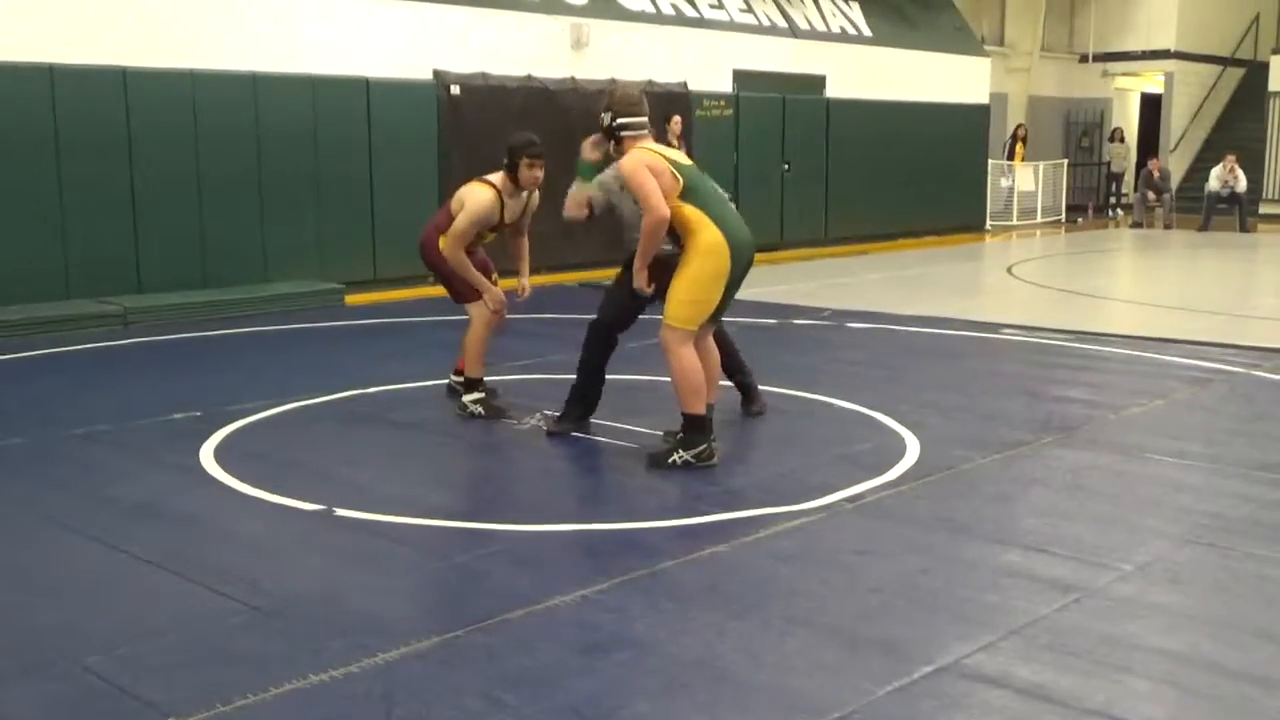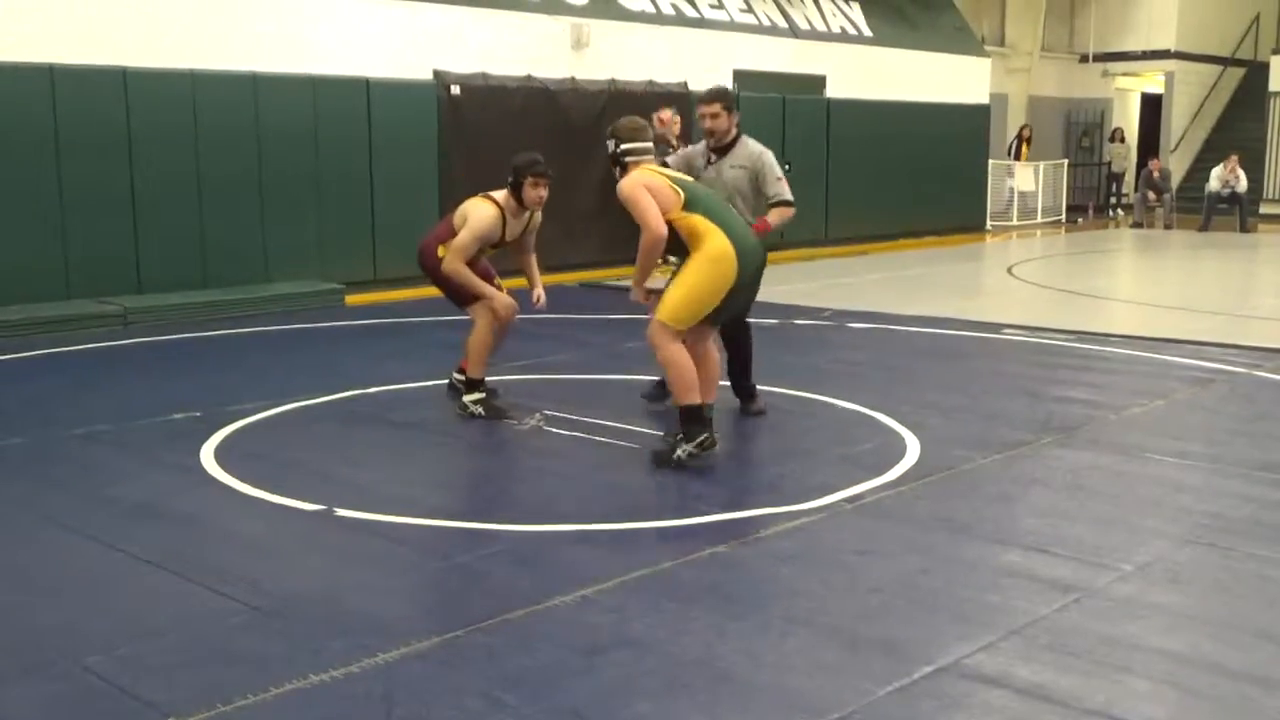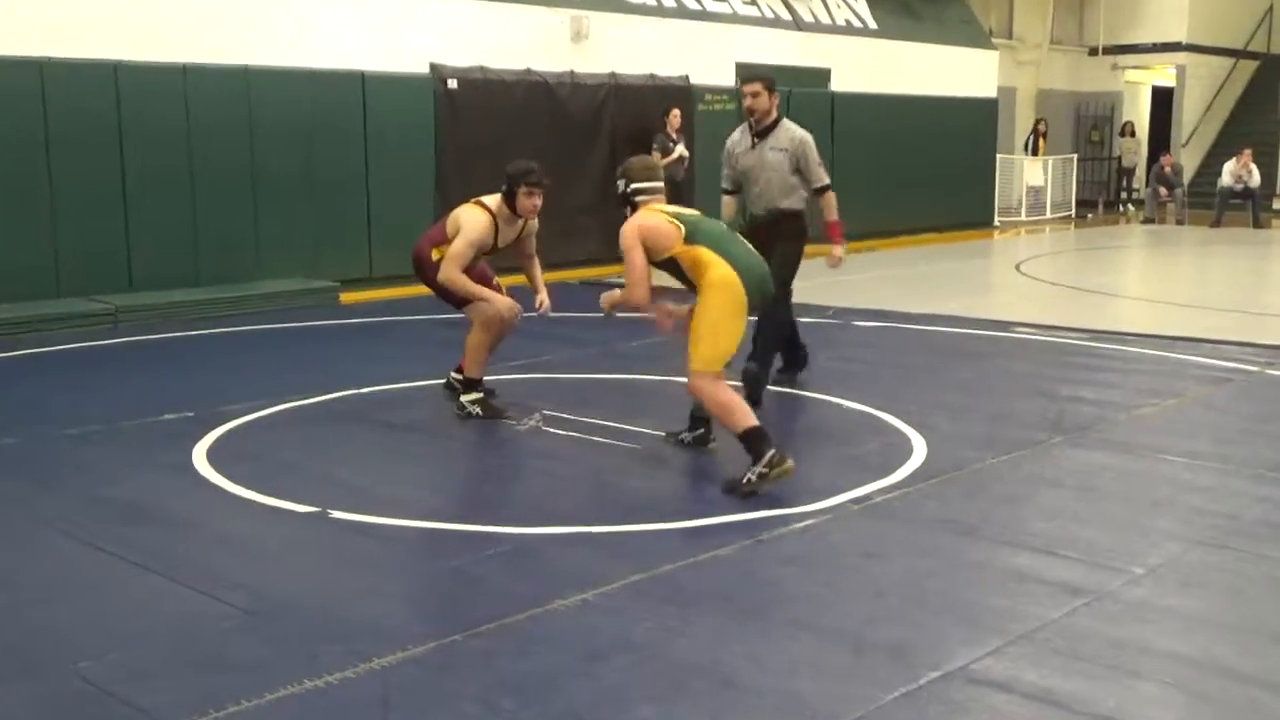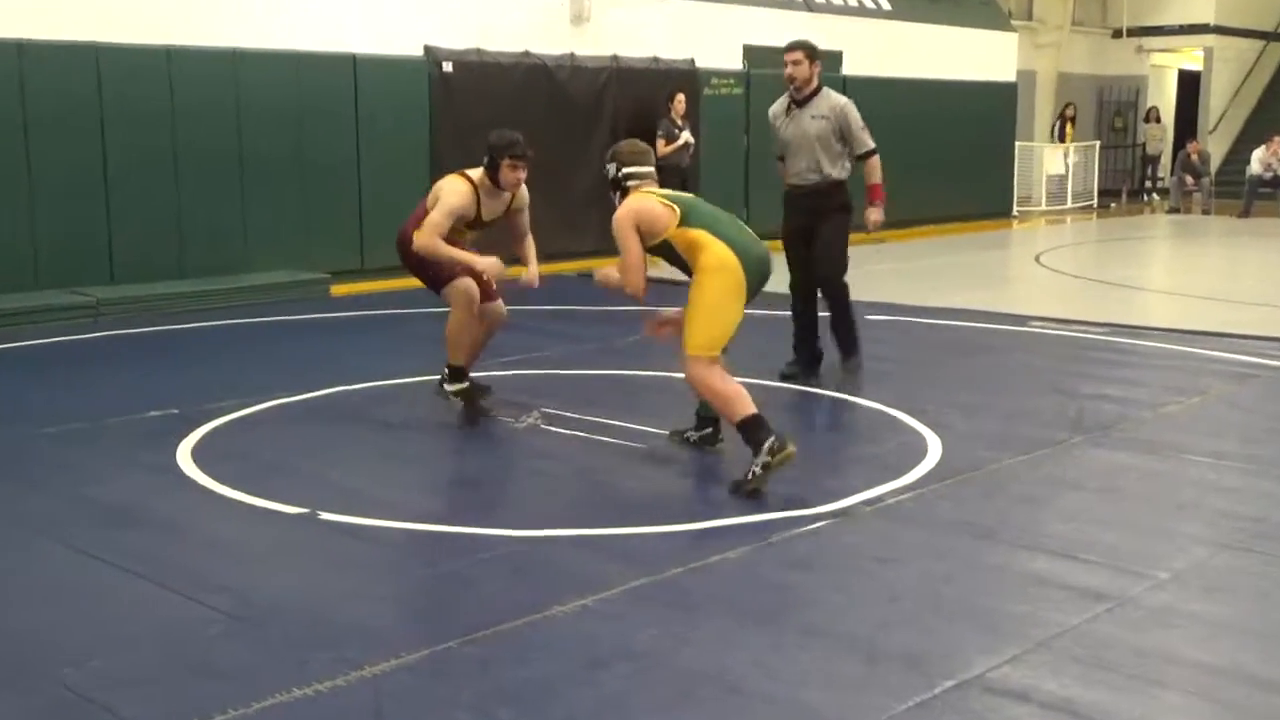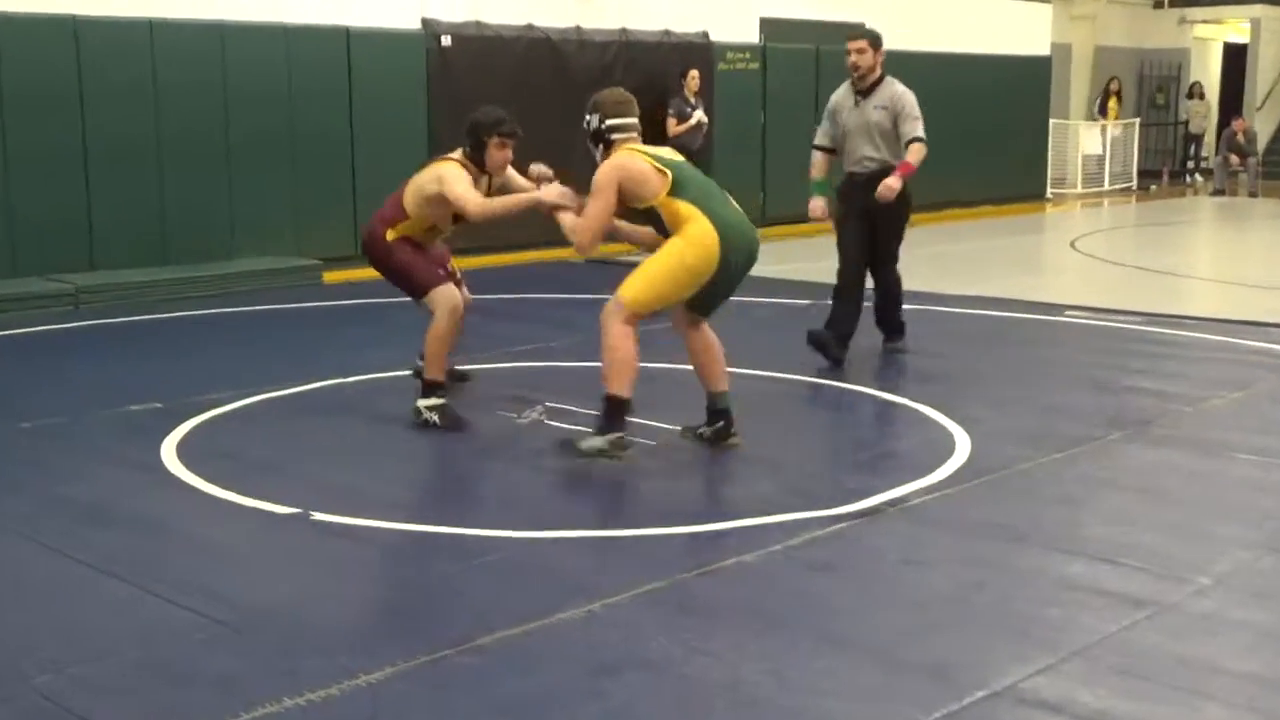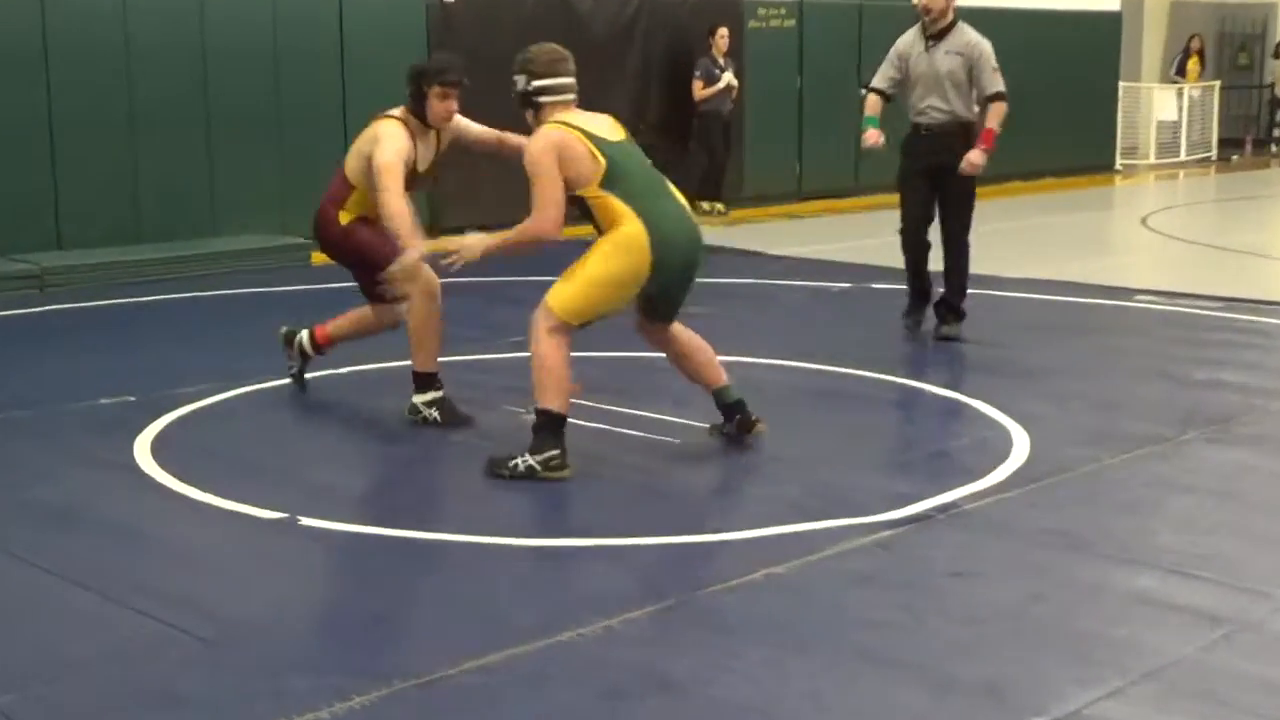
dt=0.3s
person 1, frame 1
left shoulder: (631, 162)
right shoulder: (667, 152)
left elbow: (659, 214)
left wrist: (640, 266)
left hip: (712, 245)
right hip: (737, 240)
left knee: (675, 338)
right knee: (698, 334)
left ankle: (697, 443)
right ankle: (699, 430)
person 1, frame 2
left shoulder: (630, 184)
right shoulder: (670, 176)
left elbow: (656, 232)
left wrist: (638, 281)
left hip: (720, 253)
right hip: (747, 249)
left knee: (662, 333)
right knee: (698, 334)
left ankle: (696, 432)
right ankle: (699, 427)
person 1, frame 3
left shoulder: (633, 227)
right shoulder: (683, 214)
left elbow: (639, 298)
left wrist: (613, 300)
right wrist: (685, 313)
left hip: (727, 280)
right hip: (756, 273)
left knee: (704, 380)
left ankle: (766, 457)
person 1, frame 4
left shoulder: (626, 213)
right shoulder: (674, 199)
left elbow: (636, 287)
left wrist: (610, 278)
right wrist: (682, 316)
left hip: (725, 263)
right hip: (754, 256)
left knee: (701, 369)
right knee: (699, 345)
left ankle: (767, 444)
right ankle: (707, 426)
person 1, frame 5
left shoulder: (612, 168)
right shoulder: (666, 157)
left elbow: (585, 242)
left wrist: (564, 213)
right wrist: (610, 224)
left hip: (705, 241)
right hip: (740, 235)
left knee: (617, 315)
right knee: (689, 319)
left ankle: (612, 428)
right ankle: (719, 420)
person 1, frame 6
left shoulder: (545, 142)
right shoulder: (606, 122)
left elbow: (547, 226)
left wrist: (487, 244)
left hip: (640, 242)
right hip: (684, 234)
left knee: (549, 326)
right knee: (657, 326)
left ankle: (547, 449)
right ankle: (737, 415)
person 2, frame 1
right shoulder: (610, 180)
right elbow: (573, 213)
right wrist: (584, 170)
left hip: (681, 266)
left knee: (708, 333)
right knee: (601, 333)
left ankle: (748, 390)
right ankle: (577, 414)
person 2, frame 2
left shoulder: (757, 156)
right shoulder: (696, 155)
left elbow: (784, 207)
left wrist: (754, 231)
left knee: (733, 323)
left ankle: (745, 394)
person 2, frame 3
left shoulder: (797, 138)
right shoulder: (735, 142)
left elbow: (822, 190)
right elbow: (730, 193)
left wrist: (835, 239)
left hip: (788, 228)
right hip: (755, 228)
left knee: (773, 296)
right knee: (773, 300)
left ankle: (756, 371)
right ankle: (795, 357)
person 2, frame 4
left shoulder: (839, 106)
right shoulder: (776, 112)
left elbow: (868, 155)
left wrist: (875, 202)
left hip: (831, 201)
right hip: (796, 202)
left knee: (830, 277)
right knee: (800, 284)
left ankle: (848, 345)
right ankle: (805, 357)
person 2, frame 5
left shoulder: (900, 96)
right shoulder: (839, 99)
left elbow: (917, 144)
right elbow: (823, 148)
left wrist: (899, 176)
right wrist: (817, 194)
left hip: (890, 190)
right hip: (853, 187)
left knee: (883, 265)
right knee: (850, 265)
left ankle: (893, 330)
right ankle: (836, 338)
person 2, frame 6
left shoulder: (974, 44)
right shoulder: (906, 44)
left elbow: (997, 101)
right elbow: (877, 90)
left wrist: (982, 148)
right wrist: (871, 125)
left hip: (958, 144)
right hip: (918, 142)
left knee: (954, 233)
right knee: (912, 228)
left ankle: (951, 314)
right ankle: (918, 300)
person 3, frame 1
left shoulder: (530, 196)
right shoulder: (485, 199)
left elbow: (519, 235)
right elbow: (451, 250)
left wrist: (524, 274)
right wrist: (486, 288)
left hip: (467, 244)
right hip: (441, 245)
left knee: (495, 311)
right knee: (483, 311)
left ankle: (460, 379)
right ankle: (471, 396)
person 3, frame 2
left shoulder: (533, 214)
right shoulder: (487, 215)
left elbow: (527, 252)
right elbow: (451, 264)
left wrist: (537, 285)
right wrist: (493, 294)
left hip: (468, 255)
right hip: (439, 254)
left knee: (504, 315)
right knee: (488, 314)
left ankle: (462, 378)
right ankle: (472, 397)
person 3, frame 3
left shoulder: (528, 220)
right shoulder: (480, 222)
left elbow: (530, 257)
right elbow: (447, 275)
left wrist: (541, 291)
right wrist: (493, 298)
left hip: (465, 257)
right hip: (434, 257)
left knee: (506, 318)
right knee: (487, 314)
left ankle: (460, 378)
right ankle: (470, 398)
person 3, frame 4
left shoulder: (518, 194)
right shoulder: (460, 192)
left elbow: (523, 235)
right elbow: (424, 242)
left wrist: (532, 265)
right wrist: (474, 261)
left hip: (453, 240)
right hip: (420, 242)
left knee: (495, 313)
right knee: (467, 294)
left ankle: (456, 374)
right ankle: (456, 382)
person 3, frame 5
left shoulder: (494, 170)
right shoulder: (452, 174)
left elbow: (537, 192)
right elbow: (479, 211)
left wrist: (540, 182)
right wrist: (538, 196)
left hip: (419, 238)
right hip: (387, 240)
left knee: (457, 299)
right knee: (449, 303)
left ankle: (431, 362)
right ankle: (431, 401)
person 3, frame 6
left shoulder: (443, 126)
right shoulder: (392, 135)
left elbow: (492, 139)
right elbow: (390, 192)
left wrist: (532, 146)
right wrist: (413, 246)
left hip: (365, 219)
right hip: (340, 222)
left knee: (392, 312)
right knee: (425, 285)
left ankle: (306, 342)
right ankle: (426, 396)
